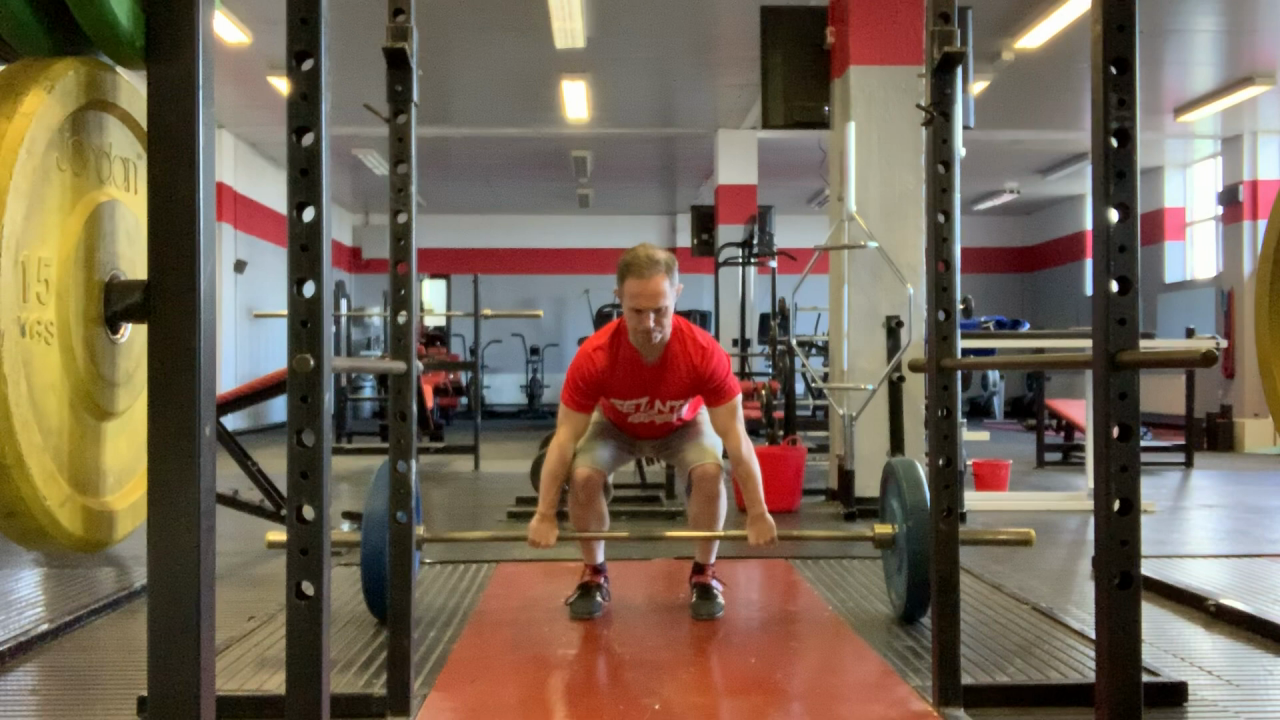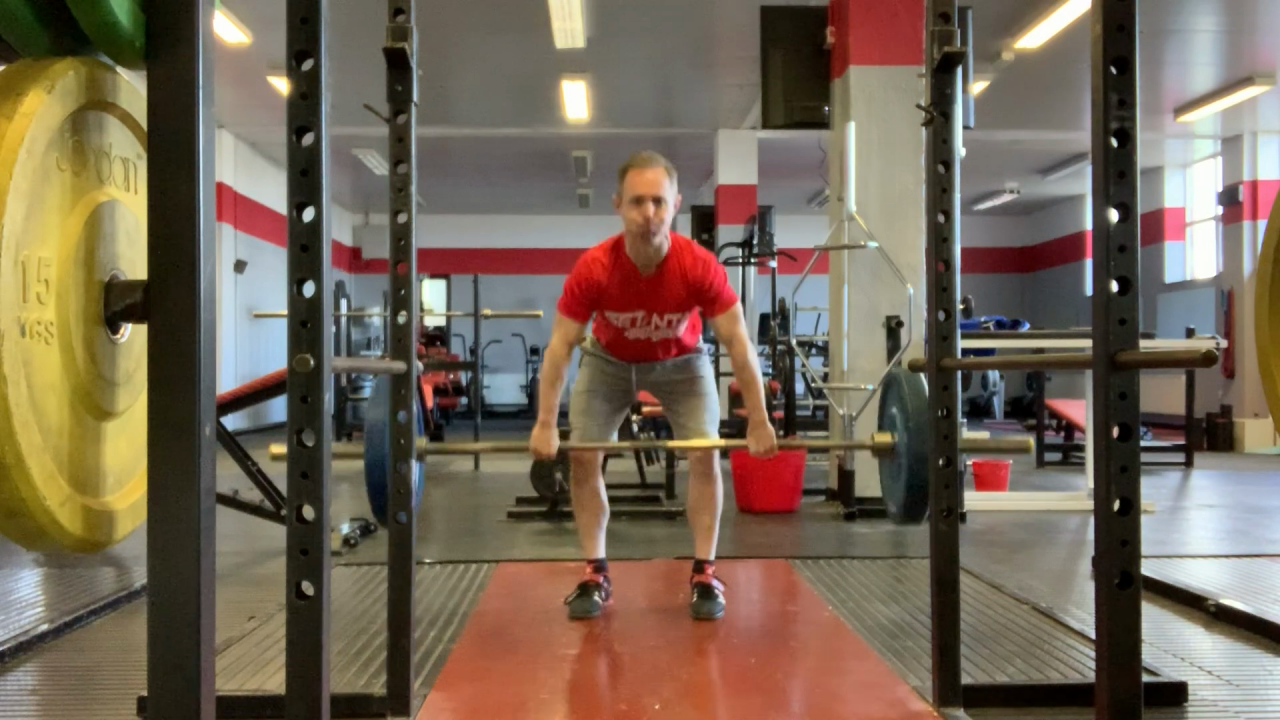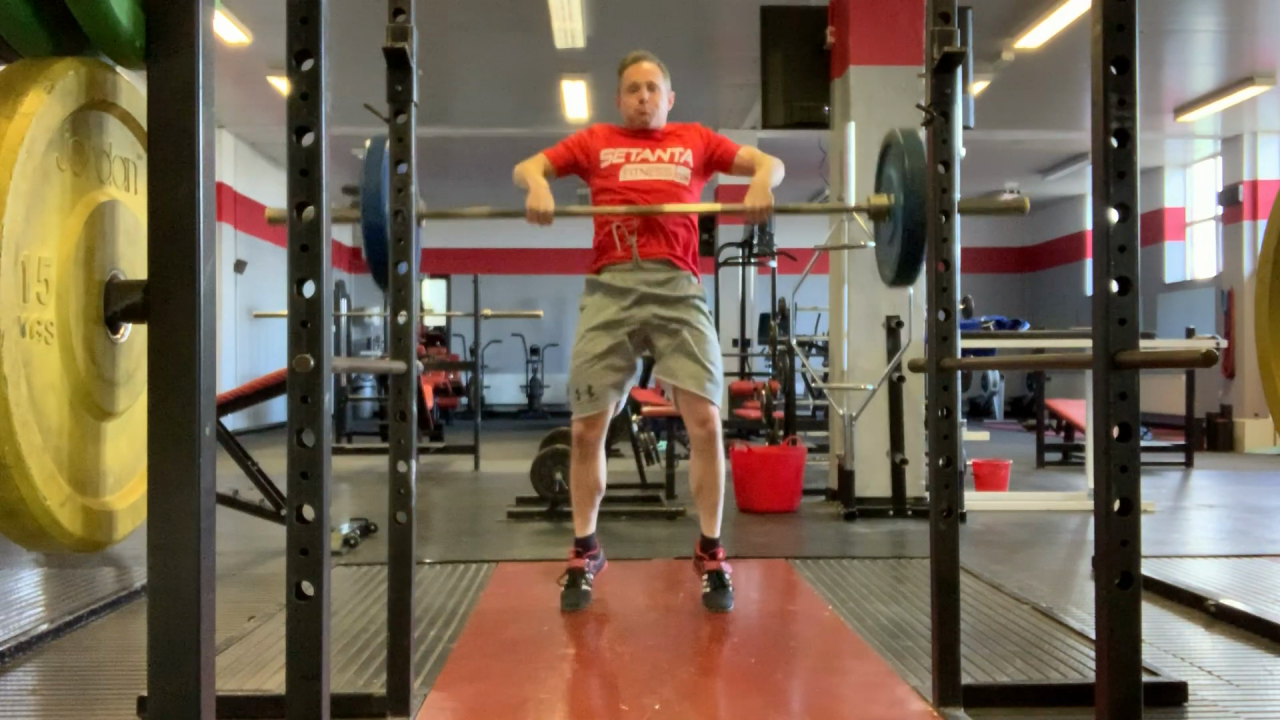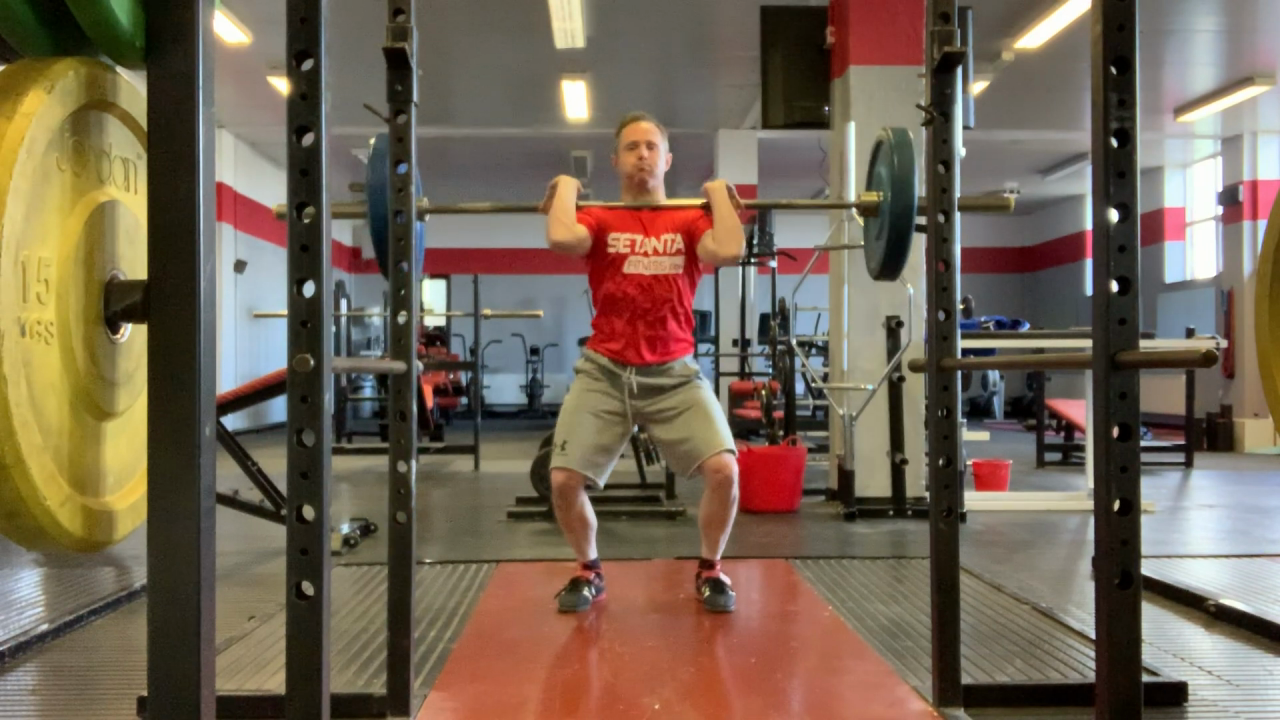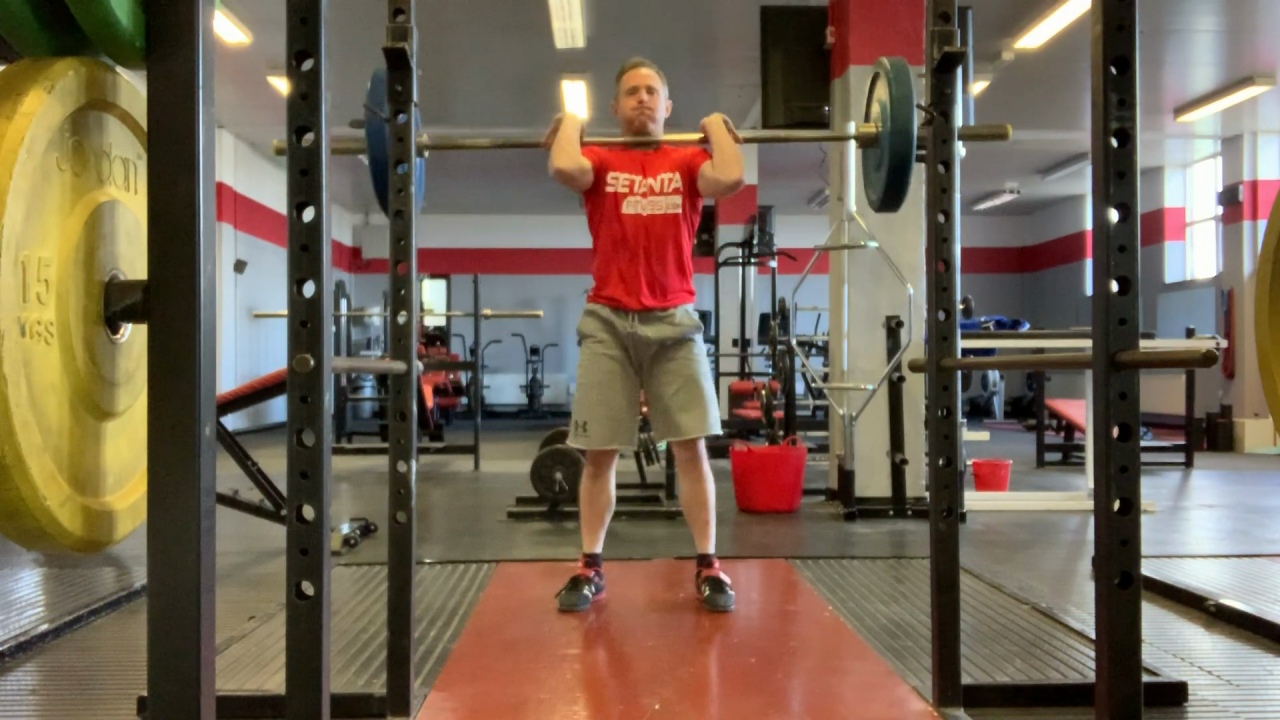
dt=0.4s
person 1, frame 1
left shoulder: (704, 354)
right shoulder: (594, 357)
left elbow: (735, 438)
right elbow: (565, 437)
left wrist: (758, 513)
right wrist: (545, 515)
left hip: (683, 425)
right hip: (614, 426)
left knee: (708, 471)
right knee: (584, 475)
left ankle: (704, 575)
right ankle: (594, 576)
person 1, frame 2
left shoulder: (699, 266)
right shoulder: (593, 268)
left elbow: (737, 342)
right elbow: (561, 346)
left wrist: (758, 420)
right wrist: (545, 423)
left hip: (678, 361)
right hip: (609, 361)
left knee: (704, 457)
right knee: (583, 459)
left ankle: (703, 573)
right ankle: (595, 574)
person 1, frame 3
left shoulder: (695, 140)
right shoulder: (595, 140)
left elbow: (765, 164)
right elbow: (530, 167)
left wrist: (762, 188)
right wrist: (537, 190)
left hip: (678, 293)
right hip: (611, 294)
left knee: (704, 420)
right knee: (588, 427)
left ankle: (711, 556)
right ankle: (585, 554)
person 1, frame 4
left shoulder: (692, 220)
right shoulder: (597, 220)
left elbow: (729, 252)
right elbow: (561, 240)
left wrist: (719, 198)
right wrist: (566, 193)
left hip: (673, 372)
right hip: (604, 371)
left knee: (723, 469)
right knee: (563, 479)
left ankle: (709, 570)
right ankle: (588, 570)
person 1, frame 5
left shoulder: (688, 159)
right shoulder: (599, 159)
left elbow: (731, 179)
right elbow: (564, 168)
left wrist: (717, 128)
right wrist: (569, 126)
left hip: (674, 319)
right hip: (607, 319)
left knee: (690, 444)
right knee: (600, 450)
left ankle: (707, 566)
right ankle: (590, 567)
